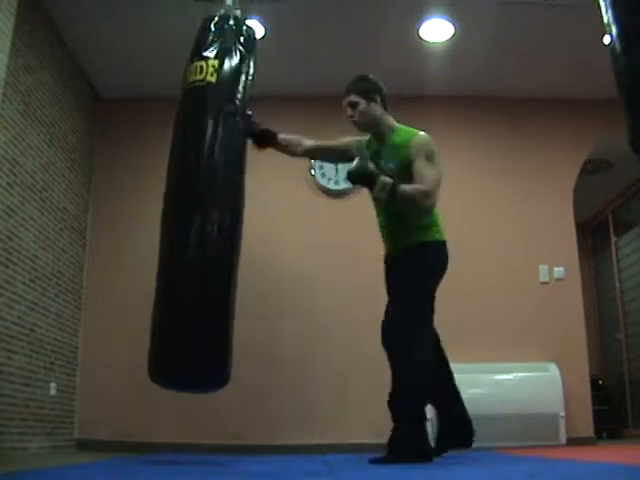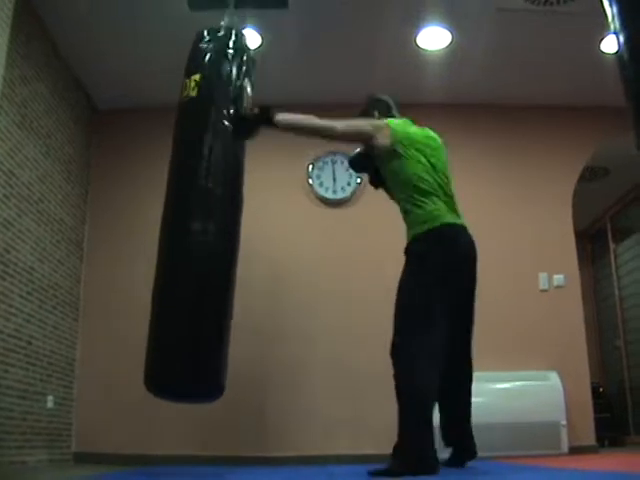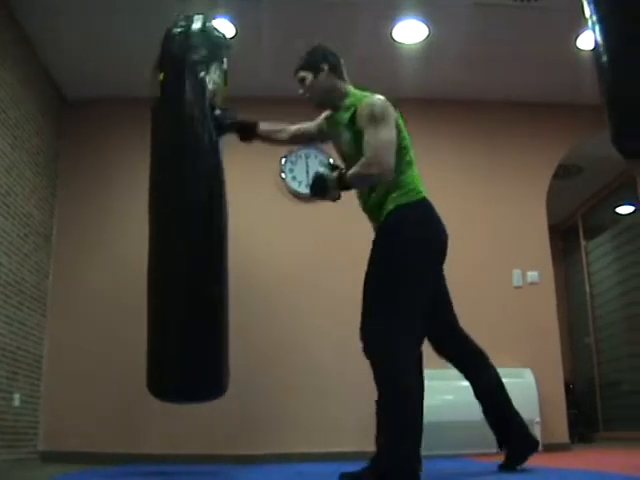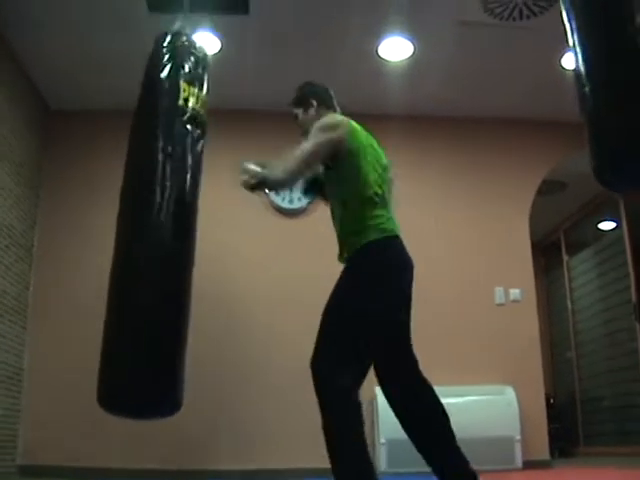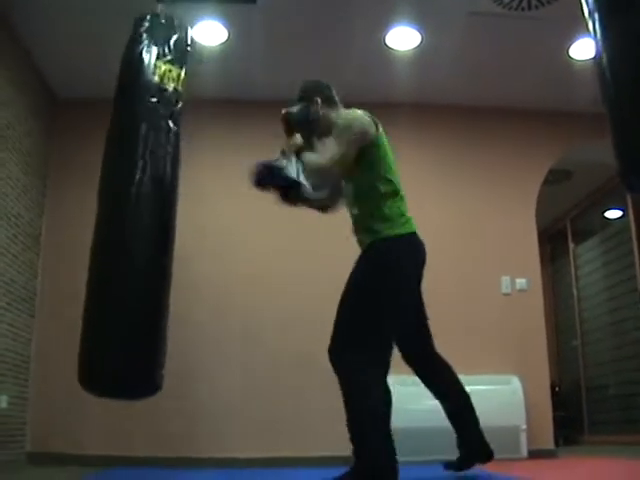
dt=0.7s
person 1, frame 1
left shoulder: (418, 142)
right shoulder: (365, 145)
left elbow: (429, 197)
right elbow: (308, 148)
left wrist: (381, 183)
right wrist: (269, 136)
left hip: (424, 250)
right hip: (400, 254)
left knee: (404, 339)
right knee: (420, 342)
left ankle: (410, 441)
right ankle: (455, 427)
person 1, frame 2
left shoulder: (381, 128)
right shoulder: (431, 138)
left elbow: (319, 127)
left wrist: (271, 116)
right wrist: (380, 176)
left hip: (435, 243)
right hip: (459, 241)
left knee: (413, 345)
right knee: (453, 348)
right ankle: (461, 444)
person 1, frame 3
left shoulder: (372, 105)
right shoulder: (334, 118)
left elbow: (380, 168)
right elbow: (290, 134)
left wrist: (338, 180)
right wrist: (248, 128)
left hip: (408, 223)
right hip: (410, 227)
left knee: (389, 337)
right knee: (445, 333)
right ankle: (514, 434)
person 1, frame 4
left shoulder: (332, 127)
right shoulder: (357, 140)
left elbow: (284, 175)
left wrist: (256, 176)
right wrist: (321, 187)
left hip: (375, 261)
right hip: (388, 259)
left knee: (332, 366)
right knee: (399, 368)
person 1, frame 5
left shoulder: (354, 120)
right shoulder: (352, 150)
left elbow: (321, 169)
left wrist: (300, 147)
left hip: (389, 251)
right hip: (396, 252)
left knee: (350, 353)
right knee: (420, 353)
right ankle: (473, 444)
